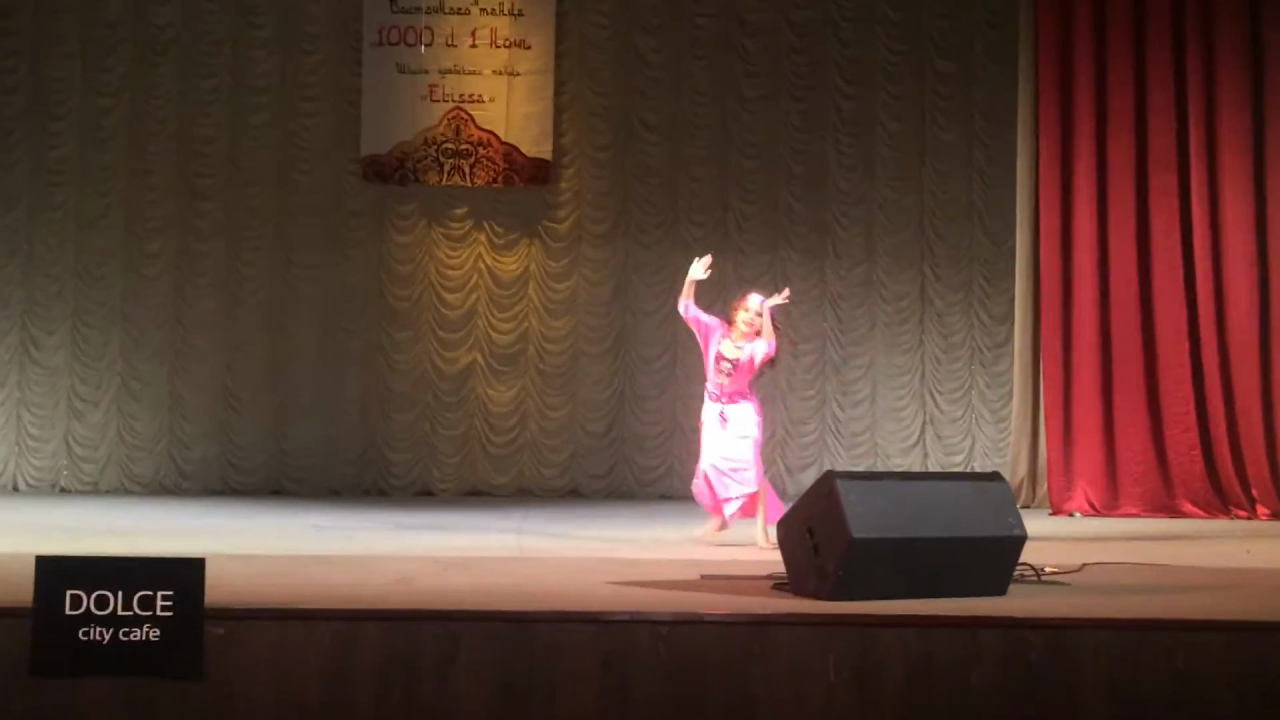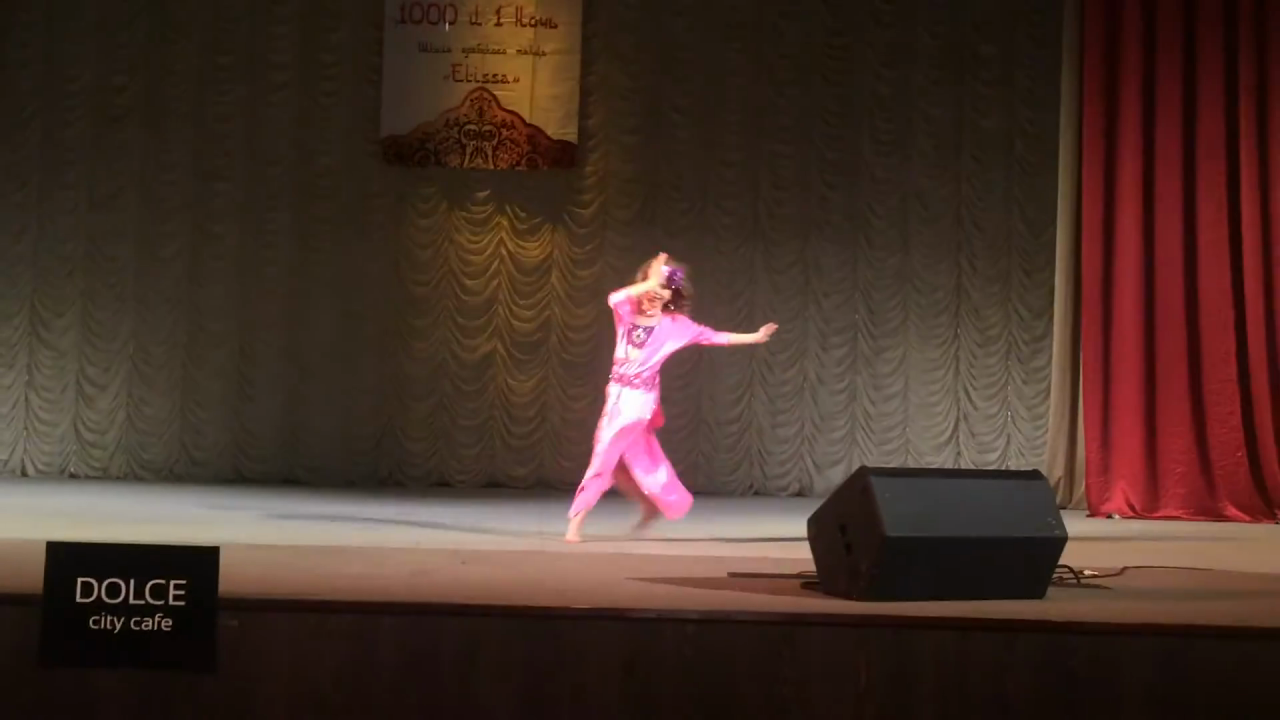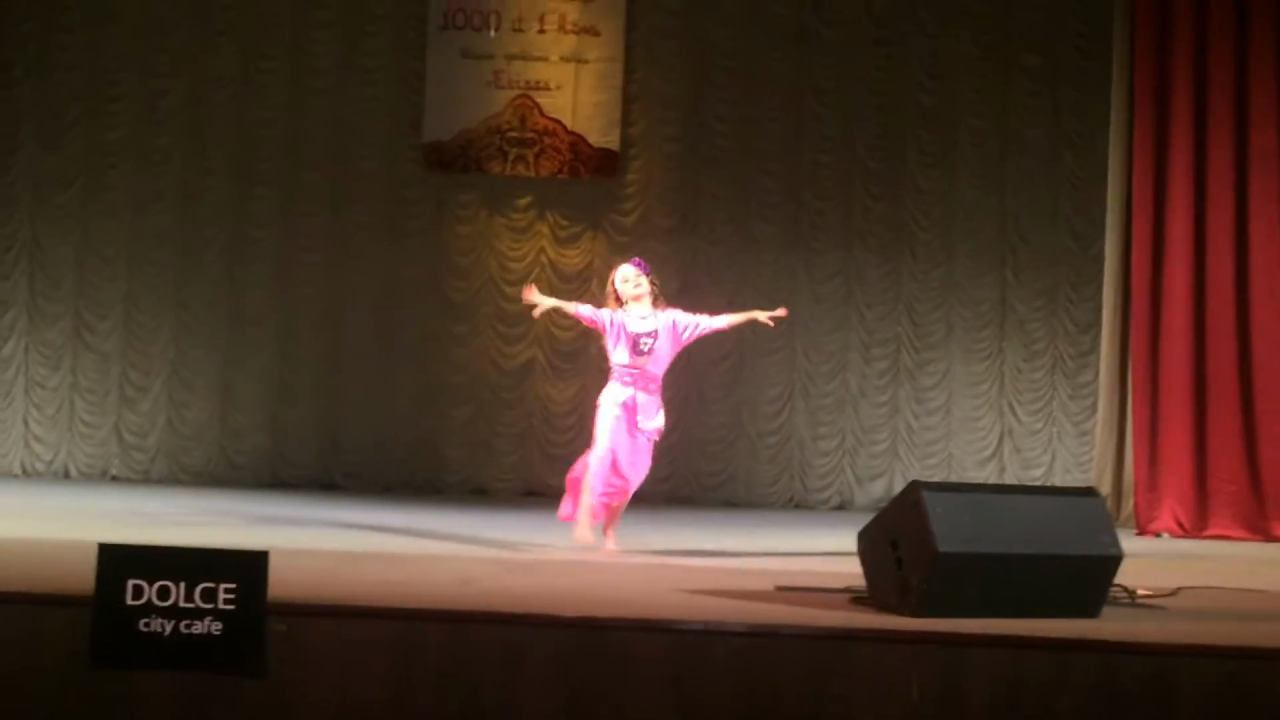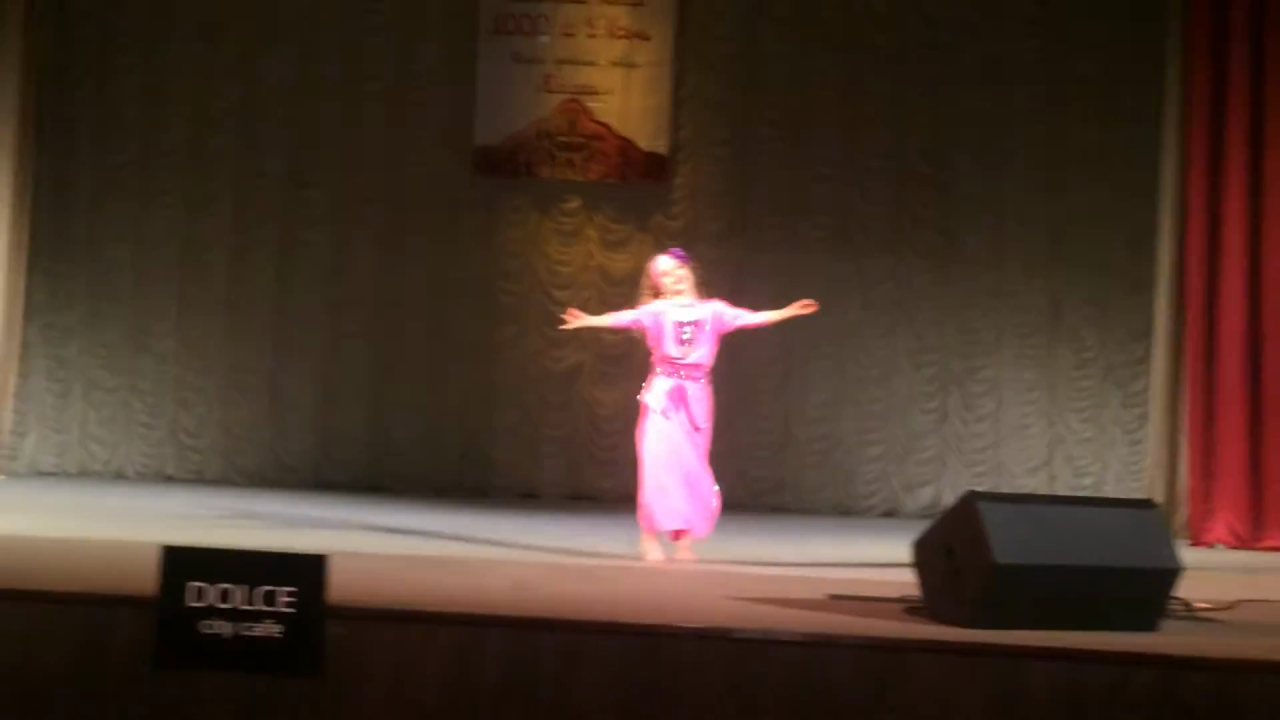
dt=0.5s
person 1, frame 1
left shoulder: (757, 345)
right shoulder: (714, 329)
left elbow: (768, 349)
right elbow: (684, 308)
left wrist: (766, 315)
right wrist: (690, 280)
left hip: (741, 410)
right hip: (713, 408)
left knee: (750, 468)
right knee: (710, 463)
left ankle: (763, 530)
right ankle: (719, 513)
person 1, frame 2
left shoulder: (675, 323)
right shoulder: (629, 309)
left elbow: (712, 336)
right elbow: (613, 298)
left wrist: (753, 337)
right wrist: (647, 284)
left hip: (639, 397)
right hip: (617, 392)
left knee: (604, 455)
left ankle: (577, 519)
right ankle: (651, 505)
person 1, frame 3
left shoulder: (672, 319)
right shoulder: (613, 318)
left elbow: (715, 322)
right elbow: (582, 311)
left wrist: (755, 314)
right wrist: (549, 301)
left hip: (648, 400)
right hip: (619, 395)
left knee: (632, 468)
right knee: (605, 452)
left ankle: (609, 529)
right ankle: (583, 520)
person 1, frame 4
left shoulder: (712, 310)
right shoulder: (656, 311)
left elbow: (752, 318)
right elbow: (624, 318)
left wrist: (792, 311)
right wrist: (587, 320)
left hip: (697, 393)
right hip: (663, 392)
left knee: (691, 466)
right knee: (658, 463)
left ankle: (684, 538)
right ankle: (650, 537)
